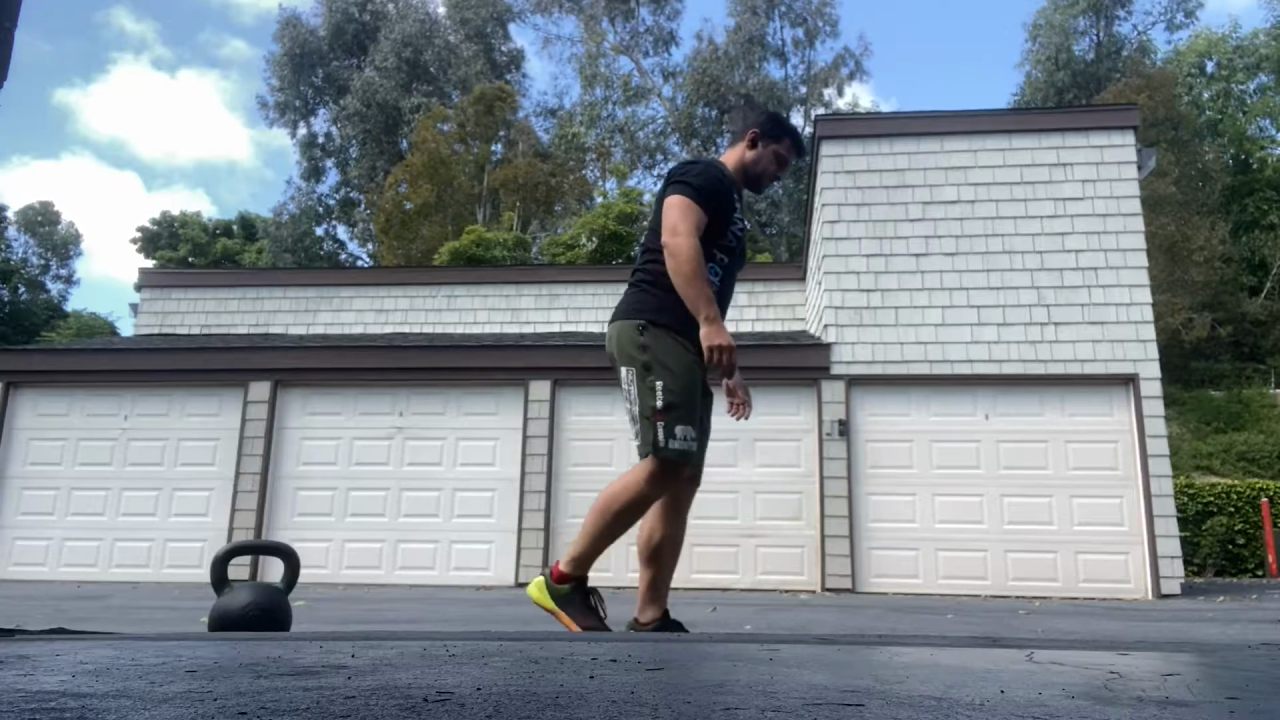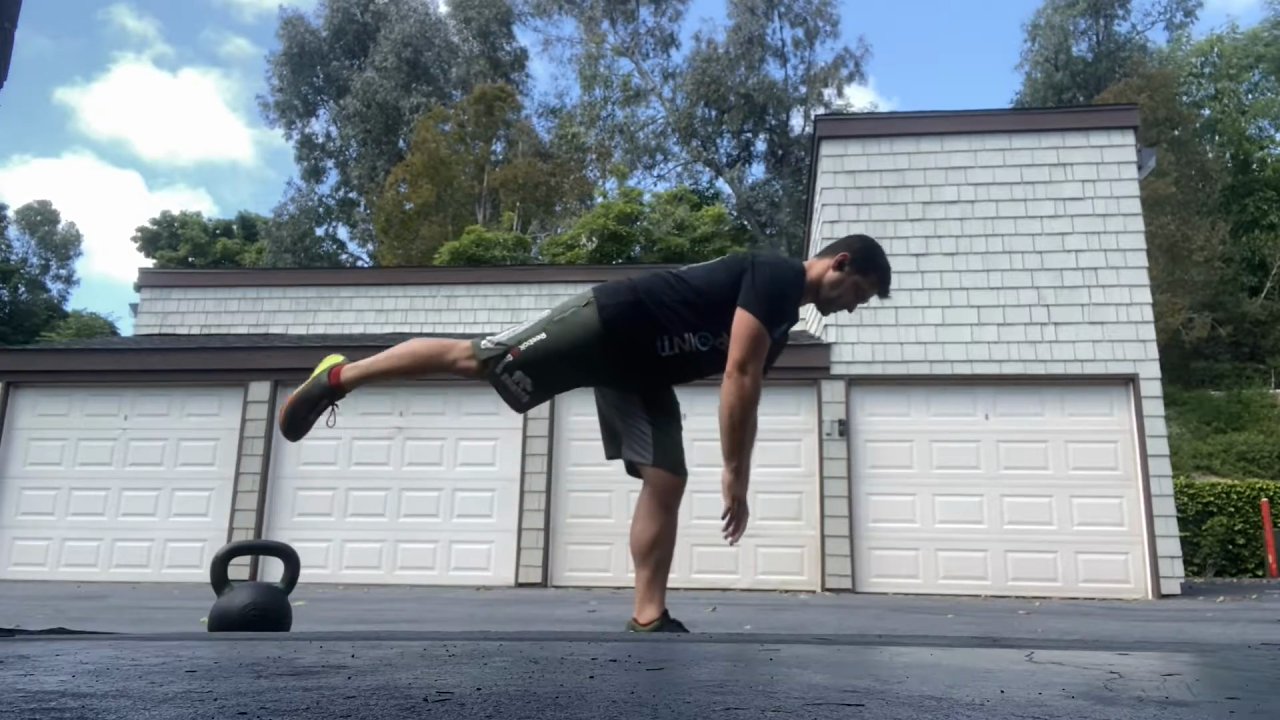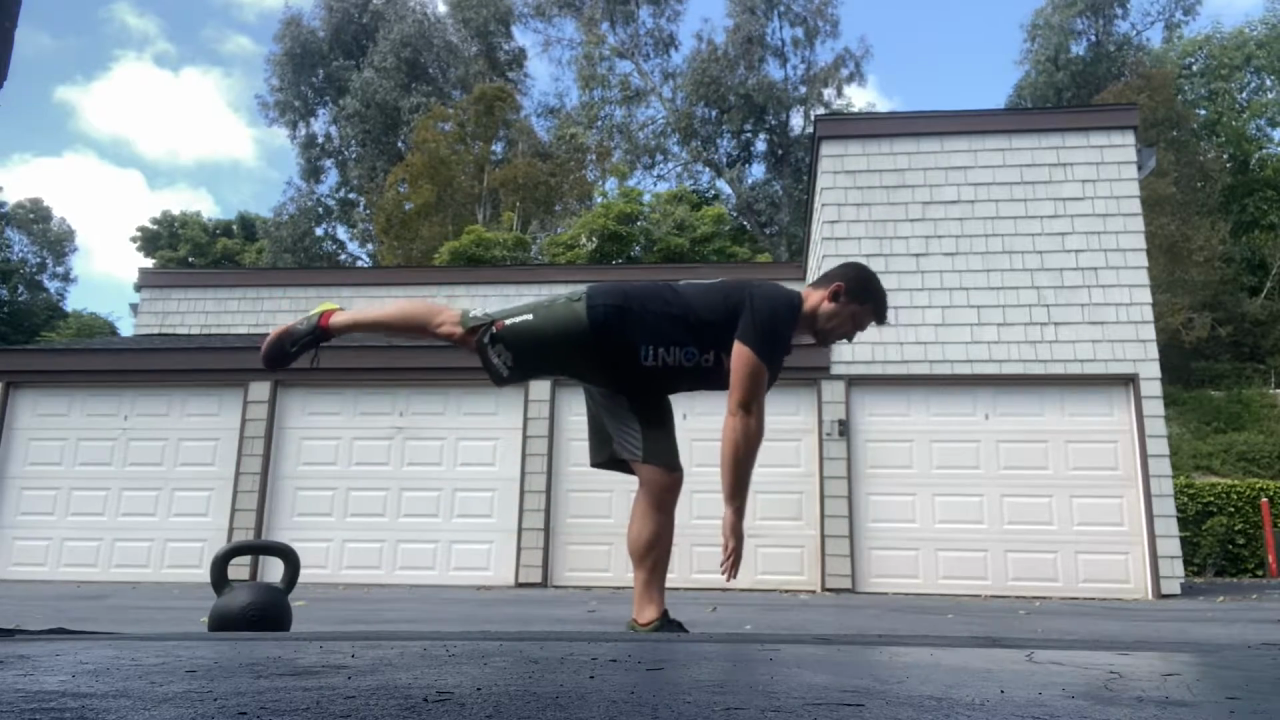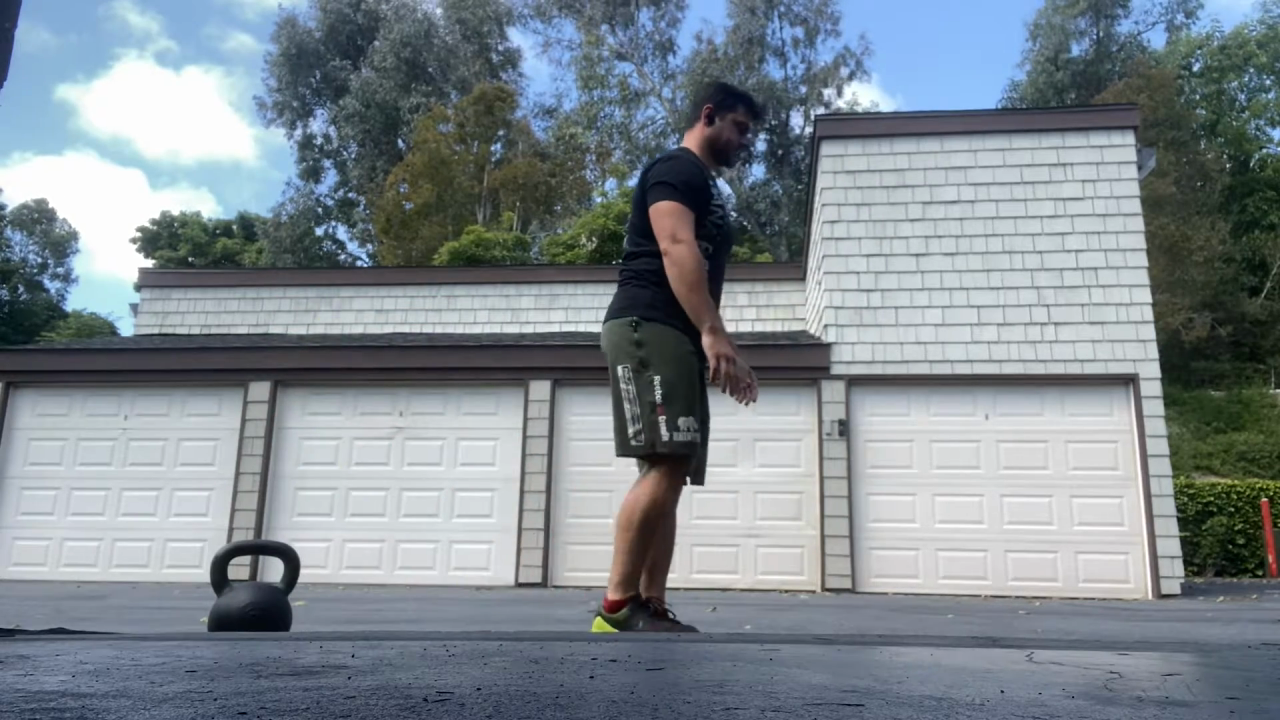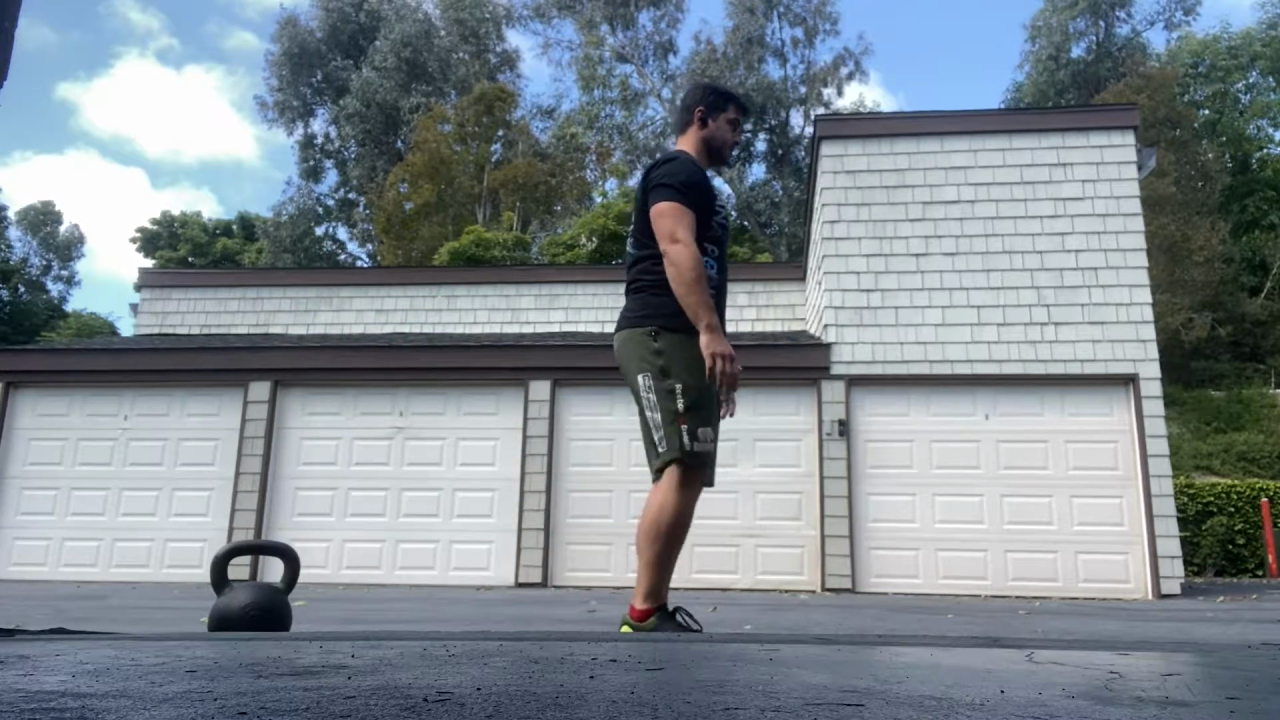
dt=1s
person 1, frame 1
left shoulder: (729, 201)
right shoulder: (702, 176)
right elbow: (677, 241)
left wrist: (729, 369)
right wrist: (710, 326)
left hip: (683, 343)
right hip: (653, 331)
left knee: (681, 479)
right knee: (664, 464)
left ankle: (650, 616)
right ankle: (565, 578)
person 1, frame 2
left shoulder: (781, 320)
right shoulder: (775, 277)
left elbow: (746, 390)
right elbow: (737, 378)
left wrist: (737, 479)
right wrist: (733, 473)
left hip: (641, 369)
right hip: (605, 326)
left knee: (666, 481)
right knee: (471, 357)
left ankle: (648, 613)
right ankle: (338, 378)
person 1, frame 3
left shoulder: (779, 335)
right shoulder: (773, 305)
left elbow: (747, 418)
right elbow: (740, 416)
left wrist: (731, 508)
right wrist: (734, 512)
left hip: (629, 370)
right hip: (597, 327)
left knee: (662, 483)
right knee: (457, 326)
left ankle: (648, 615)
right ankle: (325, 324)
person 1, frame 4
left shoulder: (704, 185)
right shoulder: (675, 168)
right elbow: (677, 250)
left wrist: (724, 353)
right wrist: (713, 334)
left hip: (677, 338)
right hip: (648, 327)
left knee: (670, 473)
right knee: (664, 464)
left ankle: (648, 607)
right ankle: (618, 606)
person 1, frame 5
left shoulder: (696, 185)
right shoulder: (676, 171)
right elbow: (677, 251)
left wrist: (713, 354)
right wrist: (712, 332)
left hip: (679, 341)
right hip: (660, 335)
left knee: (682, 473)
right knee: (685, 467)
left ankle: (653, 613)
right ankle: (644, 613)
